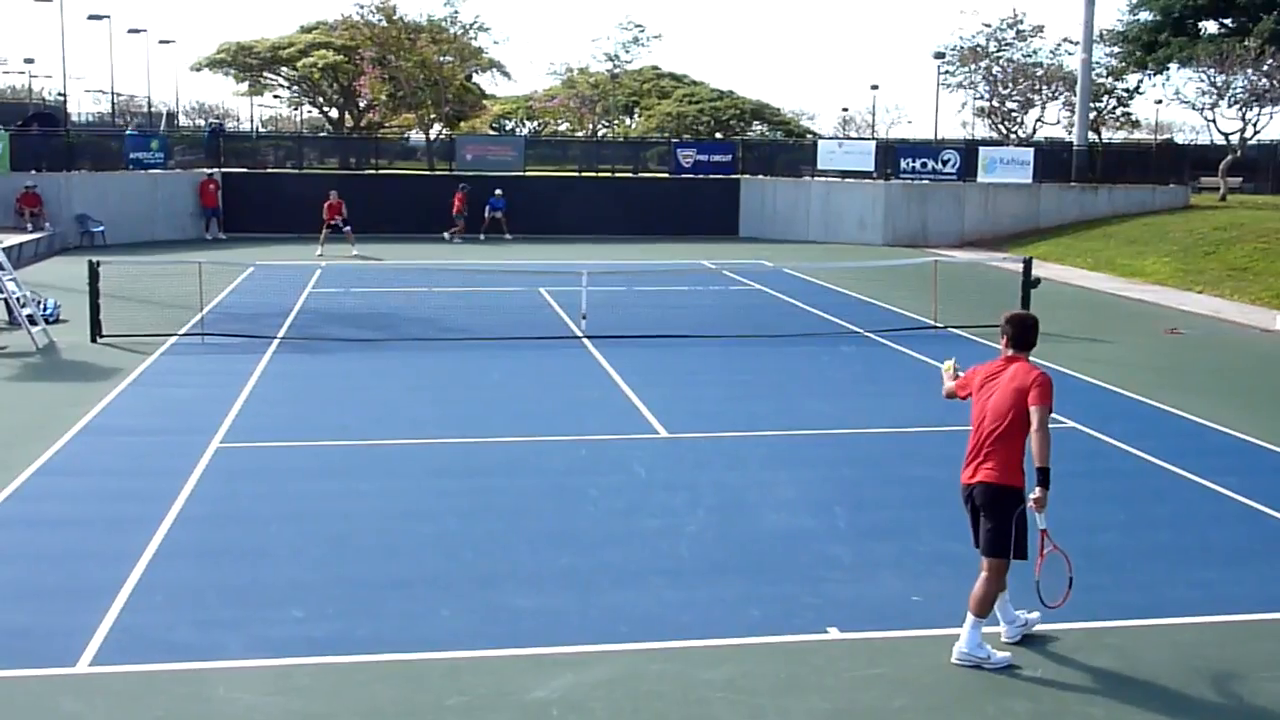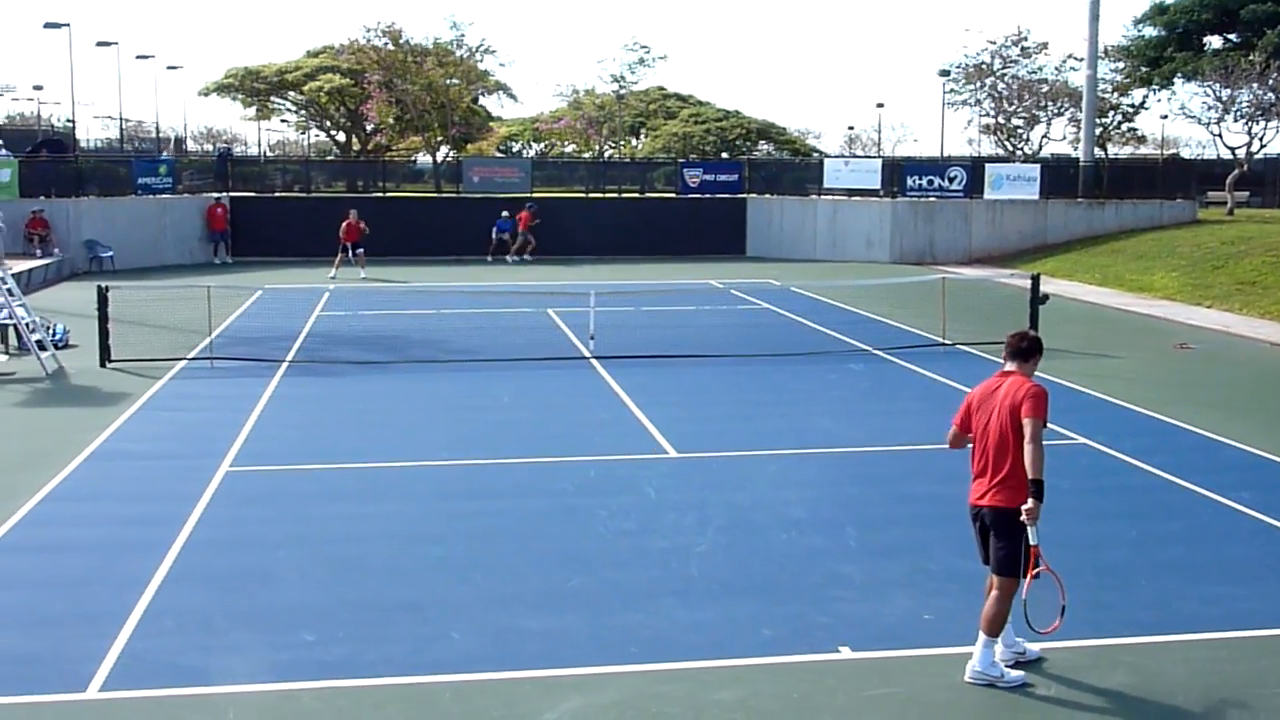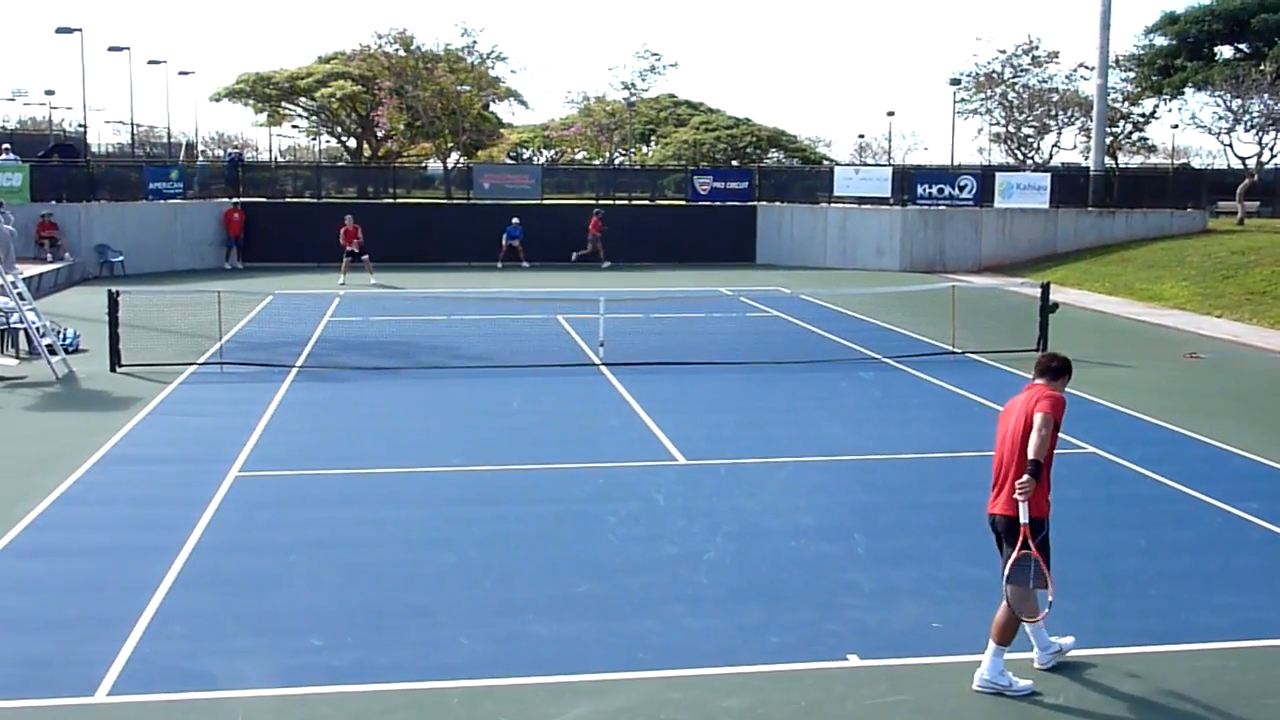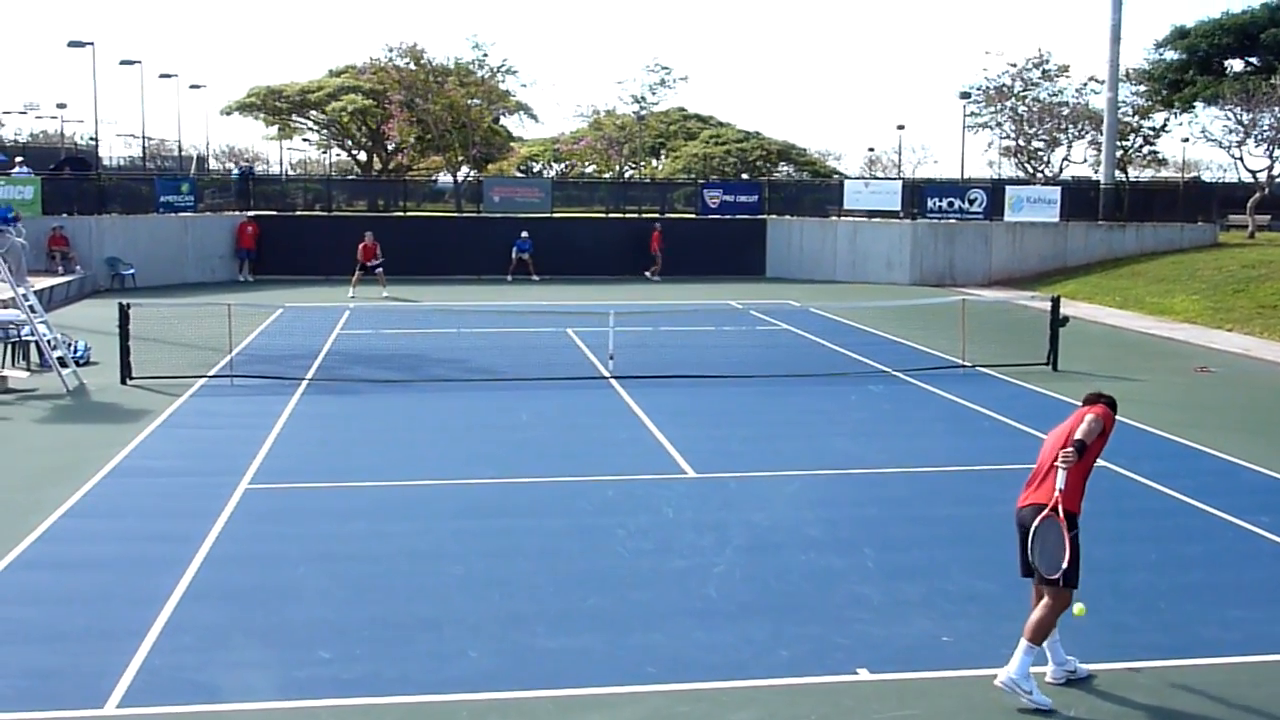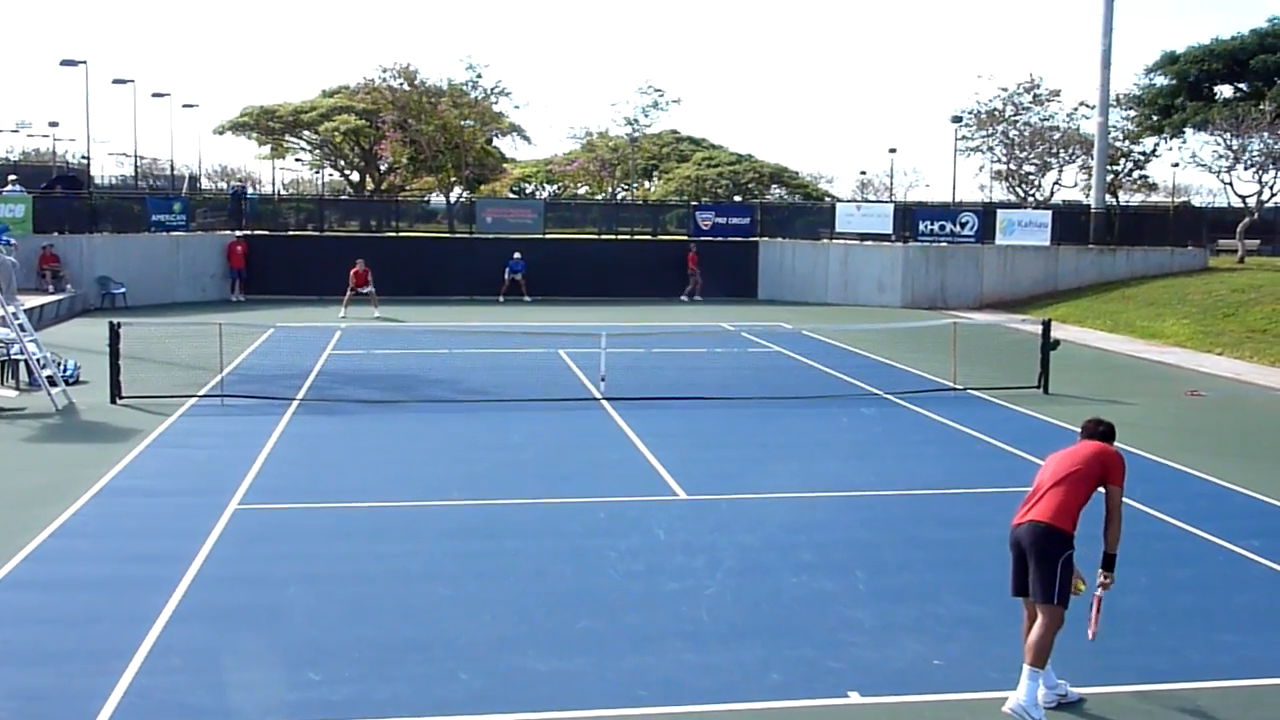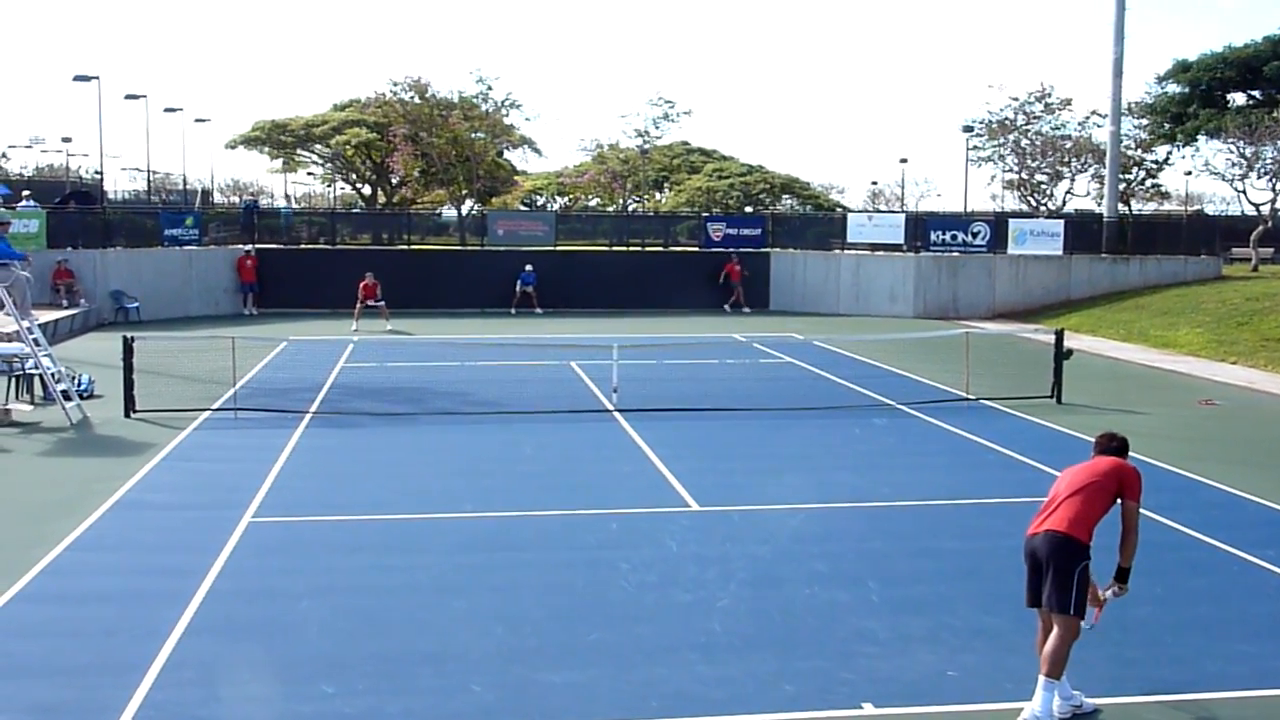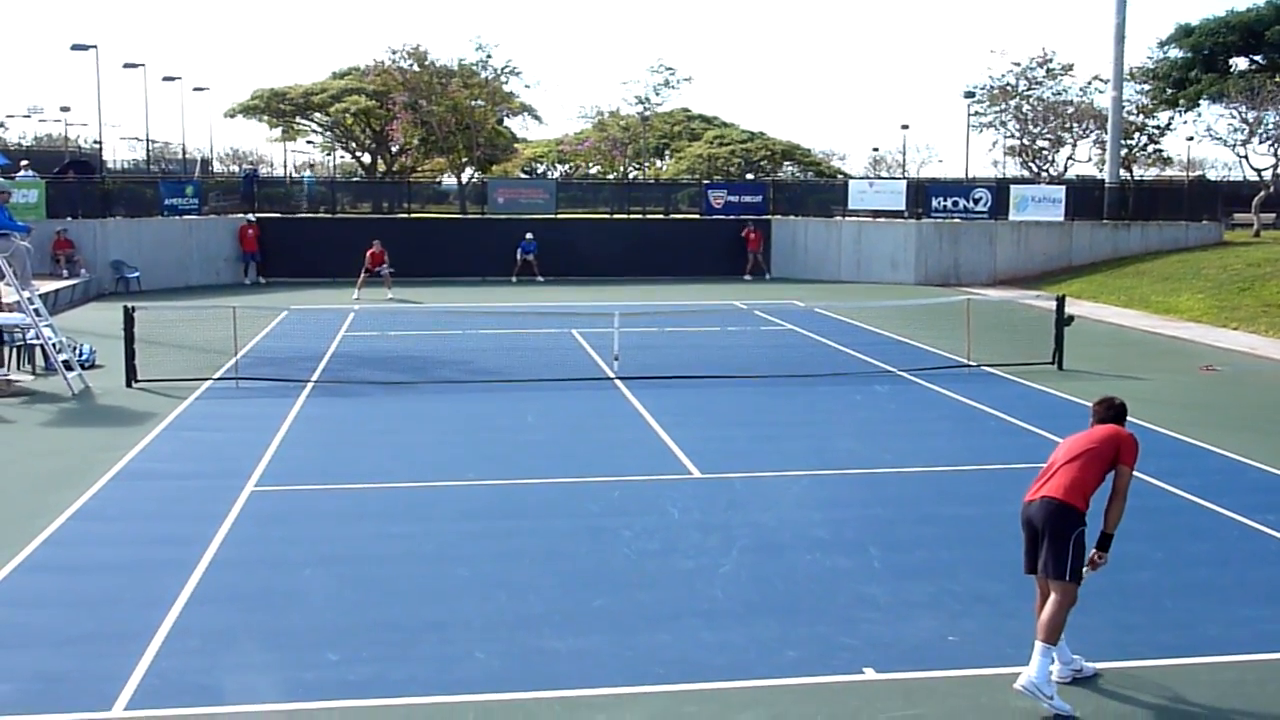
dt=0.5s
person 1, frame 1
left shoulder: (980, 372)
right shoulder: (1037, 378)
left elbow: (949, 389)
right elbow: (1038, 429)
left wrist: (948, 374)
right wrist: (1042, 481)
left hip: (972, 479)
right hip: (1002, 484)
left knee: (994, 559)
right knee: (994, 567)
left ankle: (1011, 622)
right ankle: (968, 646)
person 1, frame 2
left shoulder: (979, 391)
right shoulder: (1032, 391)
left elbow: (954, 440)
right elbow: (1032, 442)
right wrist: (1035, 492)
left hip: (979, 500)
right hip: (1011, 503)
left knee: (998, 578)
right knee: (1006, 585)
left ankle: (1007, 646)
right ankle: (981, 664)
person 1, frame 3
left shoulder: (1013, 403)
right shoulder: (1052, 398)
right elbow: (1040, 432)
right wrist: (1034, 472)
left hip: (999, 507)
right hip: (1025, 509)
left ankle: (1045, 648)
right ankle: (989, 673)
person 1, frame 4
left shoulder: (1062, 427)
right shoulder: (1103, 412)
right elbow: (1089, 427)
right wrist: (1078, 451)
left hip: (1026, 507)
right hip: (1052, 510)
left knee: (1043, 590)
right knee: (1058, 596)
left ankle: (1059, 664)
right ankle: (1017, 672)
person 1, frame 5
left shoulder: (1059, 455)
right shoulder: (1111, 456)
right elbow: (1113, 516)
left wrist: (1068, 568)
right wrist: (1108, 565)
left hip: (1020, 527)
right hip: (1048, 531)
left knee: (1033, 612)
right knee: (1050, 616)
left ankle: (1048, 687)
person 1, frame 6
left shoulder: (1073, 470)
right shoulder: (1128, 472)
right elbow: (1129, 531)
left wrist: (1087, 585)
right wrist: (1122, 576)
left hip: (1034, 538)
right hip: (1065, 541)
left knee: (1048, 624)
right knee: (1066, 628)
person 1, frame 7
left shoulder: (1076, 438)
right shoulder: (1126, 439)
right elbow: (1118, 496)
right wrist: (1103, 544)
left hip: (1032, 504)
right hip: (1061, 509)
left knee: (1047, 590)
right knee: (1063, 594)
left ankle: (1064, 663)
right ankle: (1036, 675)
